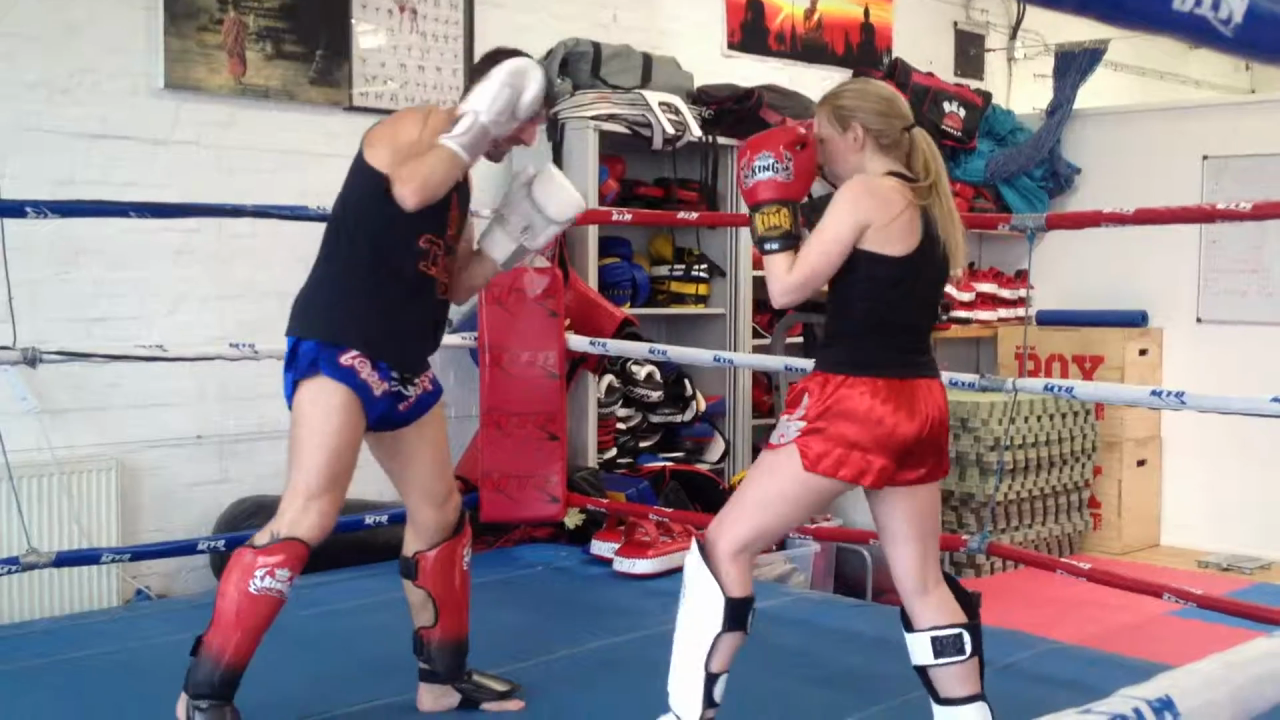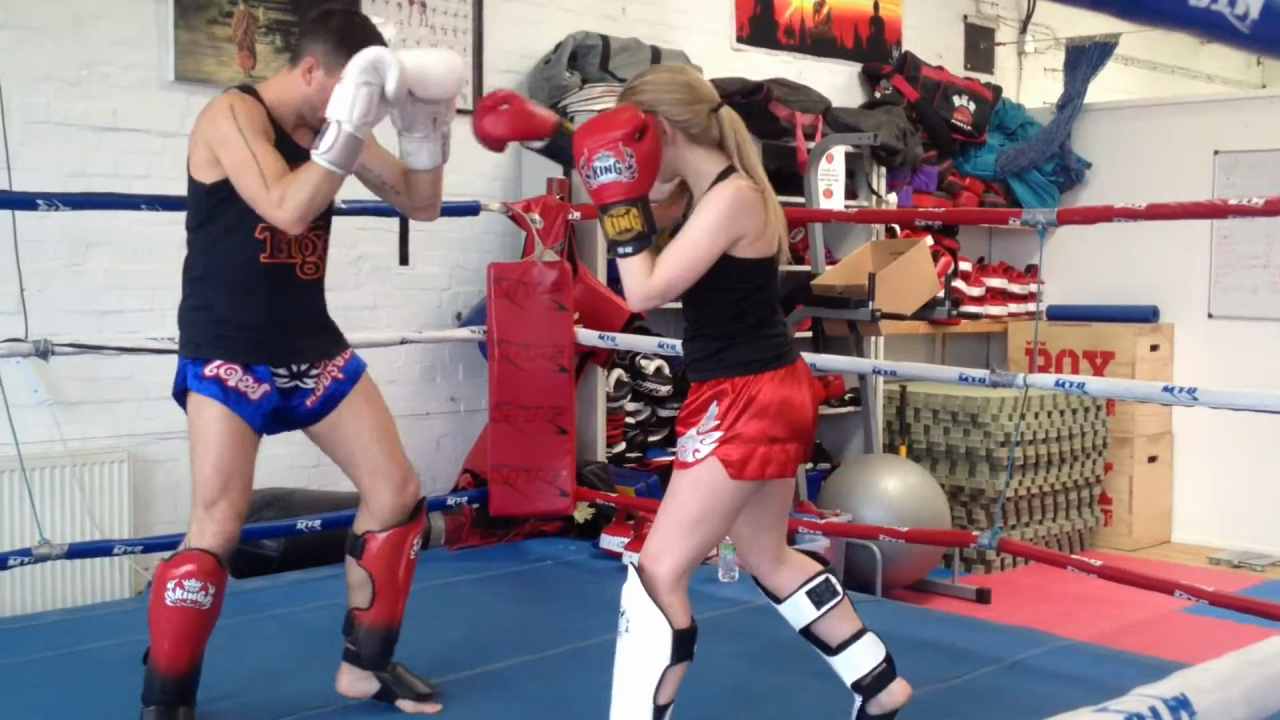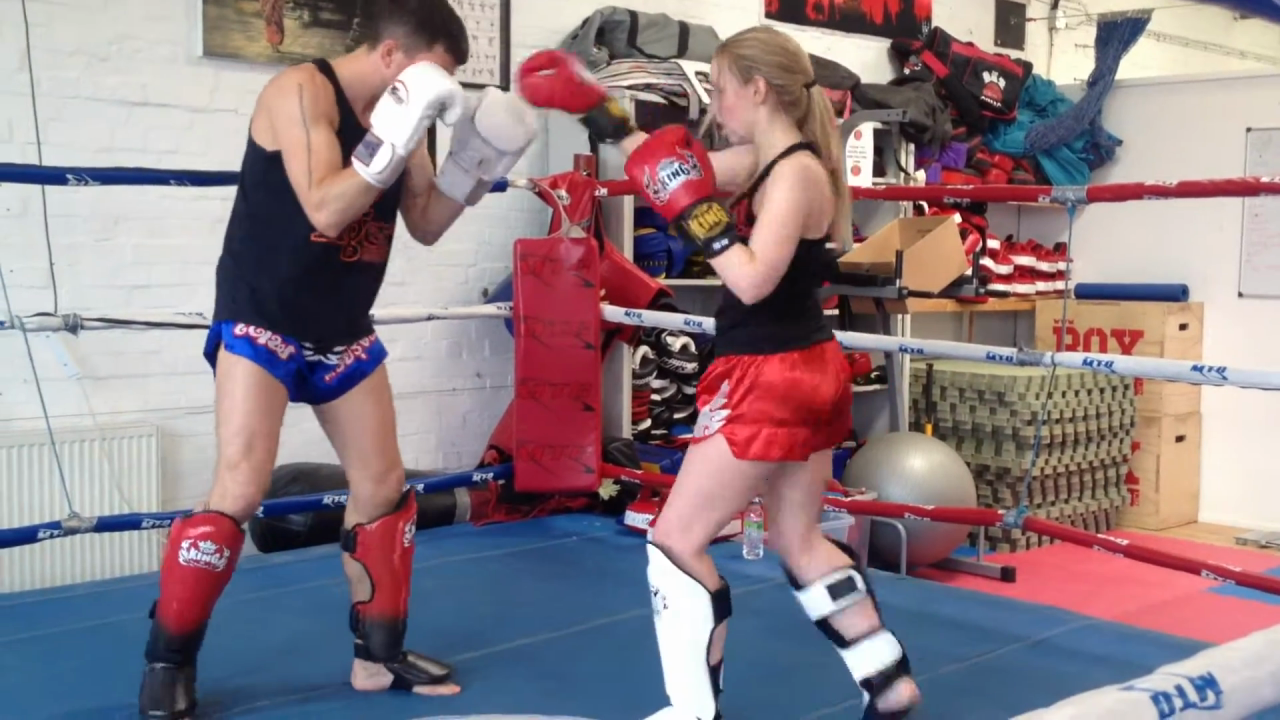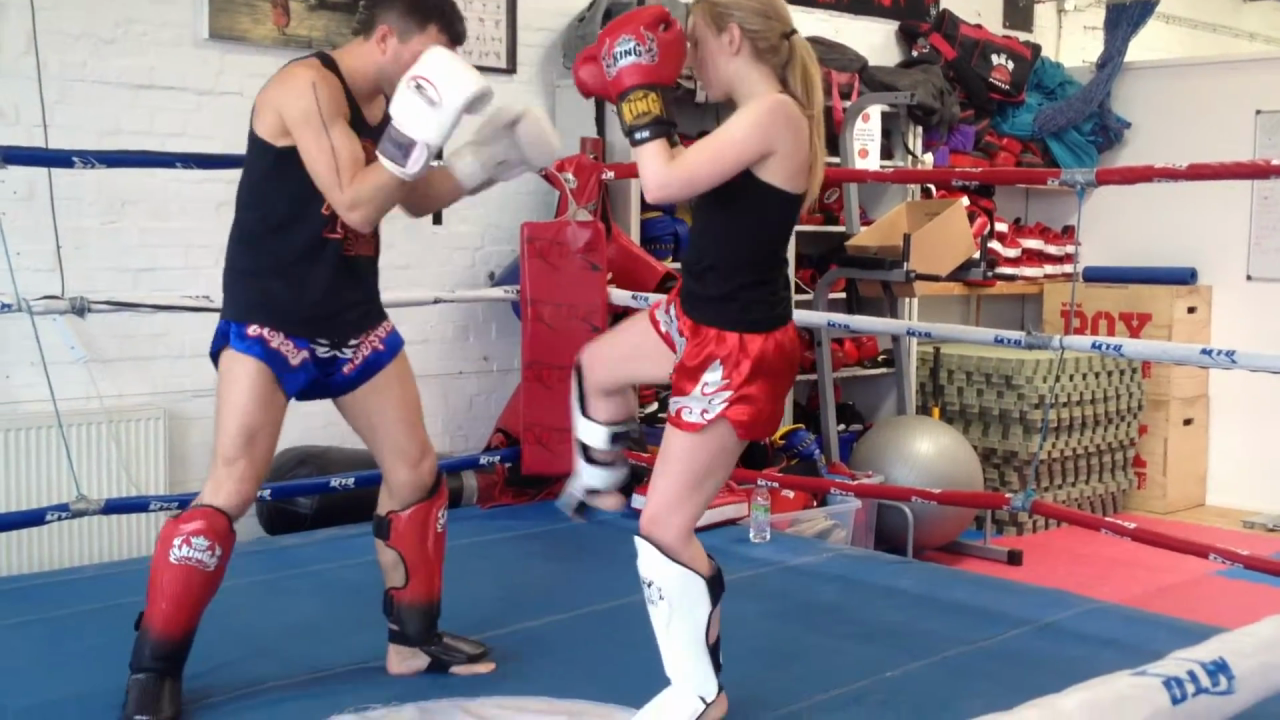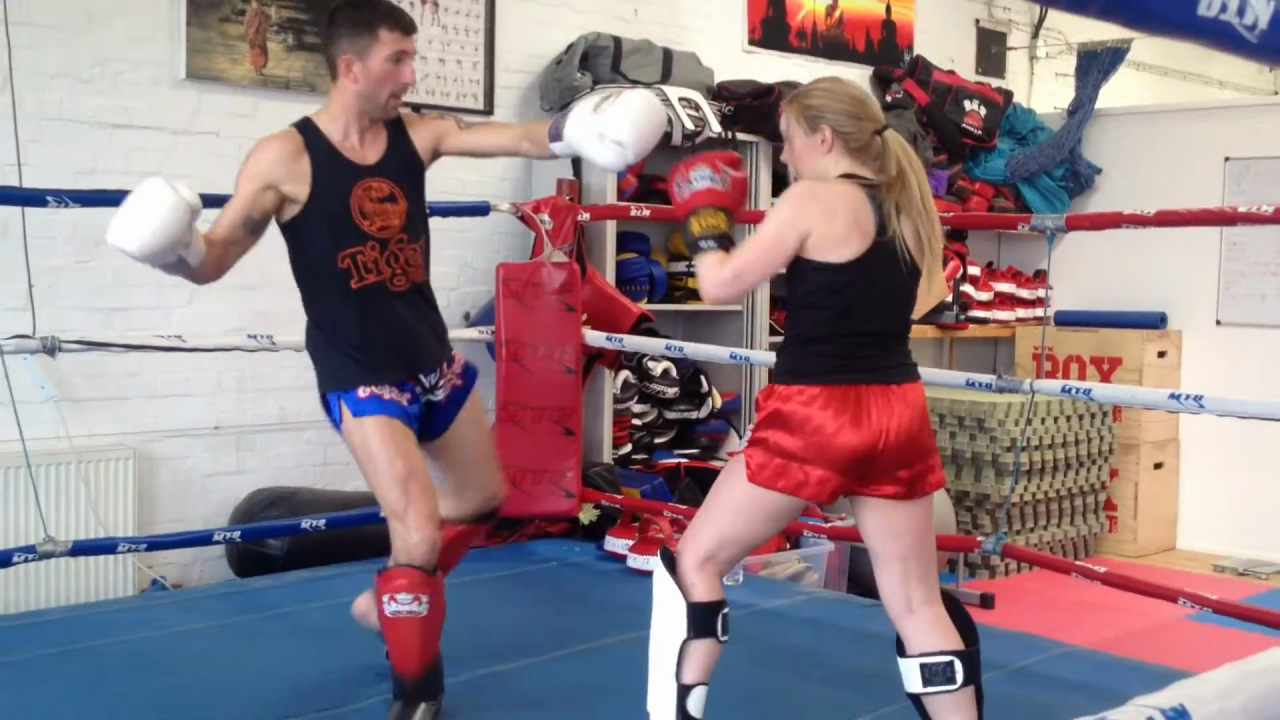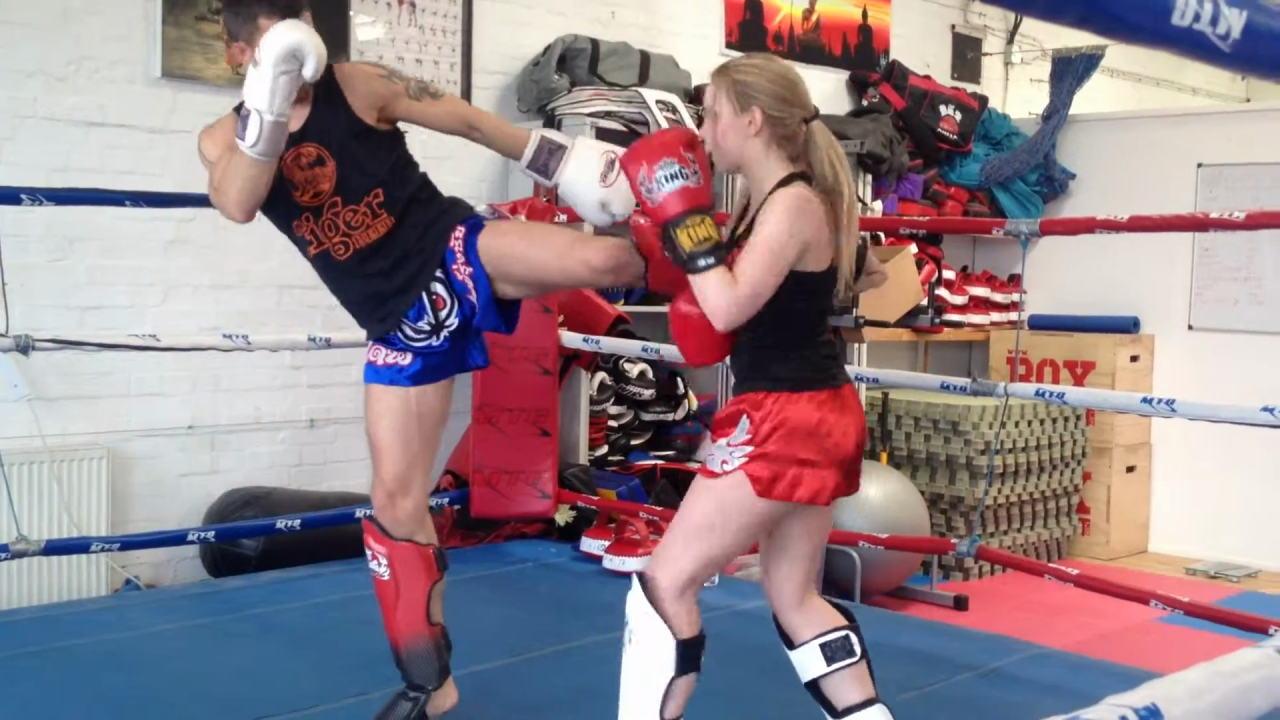
dt=0.7s
person 1, frame 1
left shoulder: (458, 178)
right shoulder: (415, 127)
left elbow: (460, 283)
right elbow: (410, 192)
left wrist: (520, 228)
right wrist: (476, 119)
left hip: (401, 363)
right hip: (335, 349)
left knee: (440, 514)
right knee: (308, 517)
person 1, frame 2
left shoulder: (334, 127)
right shoulder: (232, 115)
left elbow: (421, 205)
right elbow: (289, 210)
left wrist: (426, 124)
right wrist: (350, 122)
left hip: (314, 351)
right hip: (228, 355)
left knee: (397, 496)
right knee: (215, 530)
left ankle: (367, 662)
person 1, frame 3
left shoulder: (397, 114)
right shoulder: (301, 91)
left elbow: (424, 227)
right elbow: (329, 211)
left wrist: (478, 163)
right wrist: (397, 136)
left hip: (343, 330)
right hip: (262, 320)
left knee: (382, 490)
right knee: (236, 495)
left ankle: (379, 655)
right ankle: (168, 660)
person 1, frame 4
left shoulder: (388, 99)
right shoulder: (309, 86)
left elbow: (416, 199)
right elbow: (357, 206)
left wrist: (486, 158)
right wrist: (422, 126)
left hip: (353, 321)
right hip: (271, 318)
left knee: (415, 473)
right knee: (231, 488)
left ankle: (413, 638)
person 1, frame 5
left shoulder: (417, 131)
right shoulder: (288, 157)
left elbow: (513, 136)
right elbow: (209, 261)
left wrist: (585, 128)
right wrist: (168, 245)
left hip: (437, 360)
right hip: (364, 373)
left knee: (473, 503)
right knee: (420, 539)
left ankle: (385, 601)
person 1, frame 6
left shoulder: (358, 84)
right shoulder: (222, 140)
left elbow: (468, 119)
right elbow: (239, 204)
left wrist: (559, 158)
right wrist: (269, 108)
left hip: (455, 248)
right hip: (403, 322)
left knee: (595, 256)
right knee: (396, 499)
person 2, frame 1
left shoulder: (863, 195)
right shoulder: (932, 206)
left elbow: (785, 289)
left wrist: (771, 198)
left hip: (855, 403)
right hip: (920, 402)
left knee: (724, 545)
right knee: (921, 579)
person 2, frame 2
left shoulder: (728, 198)
right shoulder: (726, 184)
left elbow: (642, 295)
right elbow: (625, 168)
left wrist: (617, 199)
left hip: (747, 403)
right hip: (769, 392)
left knee: (658, 573)
right knee: (765, 558)
person 2, frame 3
left shoulder: (798, 169)
right shoulder: (779, 157)
left elbow: (750, 284)
right elbow: (677, 156)
left wrist: (697, 208)
right wrist: (595, 106)
left hip: (767, 380)
right hip: (803, 372)
left knee: (676, 542)
right knee: (800, 540)
person 2, frame 4
left shoulder: (769, 117)
right shoulder: (766, 118)
left elbow: (661, 183)
right elbow: (706, 175)
left wrist: (640, 96)
right wrist: (623, 92)
left hip: (737, 346)
right hip: (702, 314)
left knee: (664, 527)
right knee: (598, 368)
right ankle: (598, 480)
person 2, frame 5
left shoulder: (811, 199)
right shoulder: (906, 208)
left elbow: (721, 286)
left wrist: (707, 212)
left hip: (814, 414)
right hip: (898, 411)
left knee: (696, 561)
right knee: (917, 601)
person 2, frame 6
left shoulder: (791, 206)
right shoulder: (784, 198)
left elbow: (725, 310)
left wrist: (681, 214)
left hip: (784, 419)
right hip: (815, 415)
left knee: (666, 582)
right knee: (792, 595)
